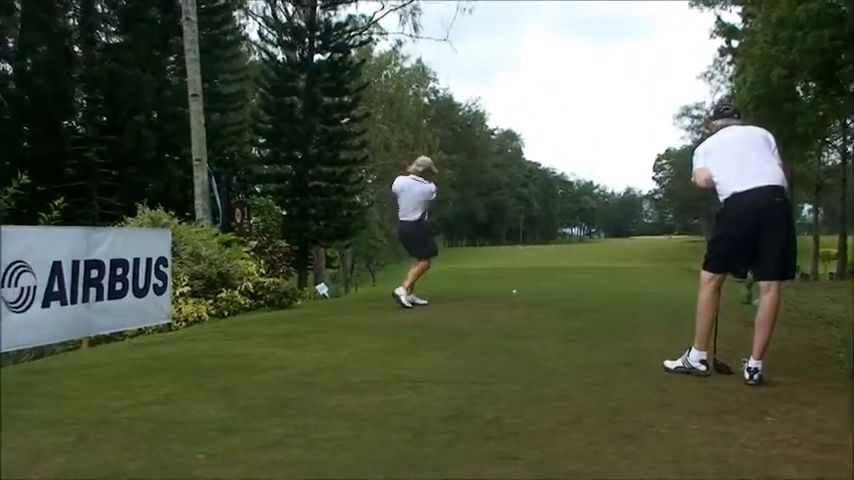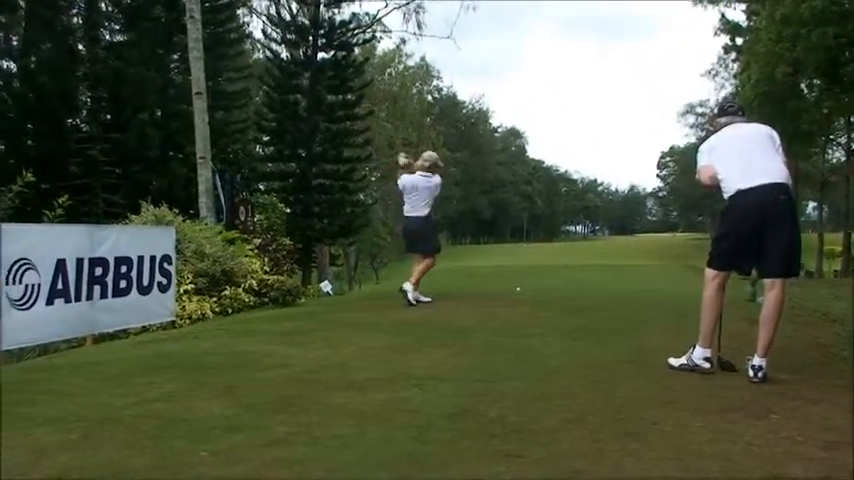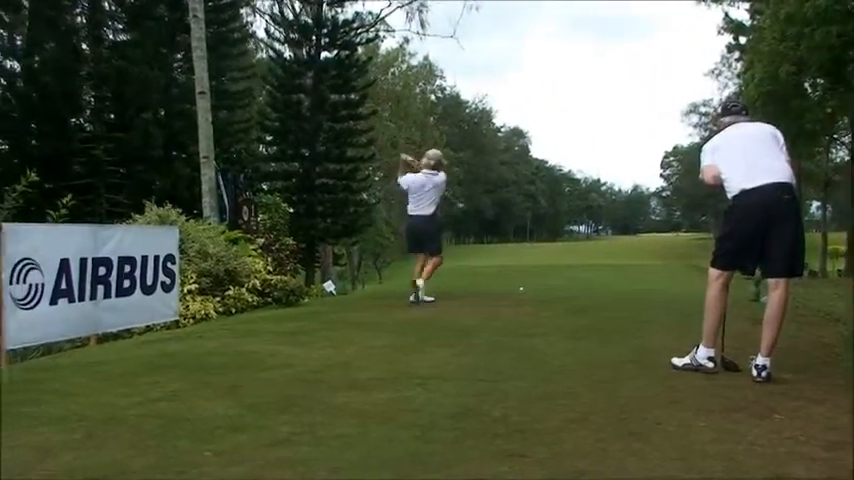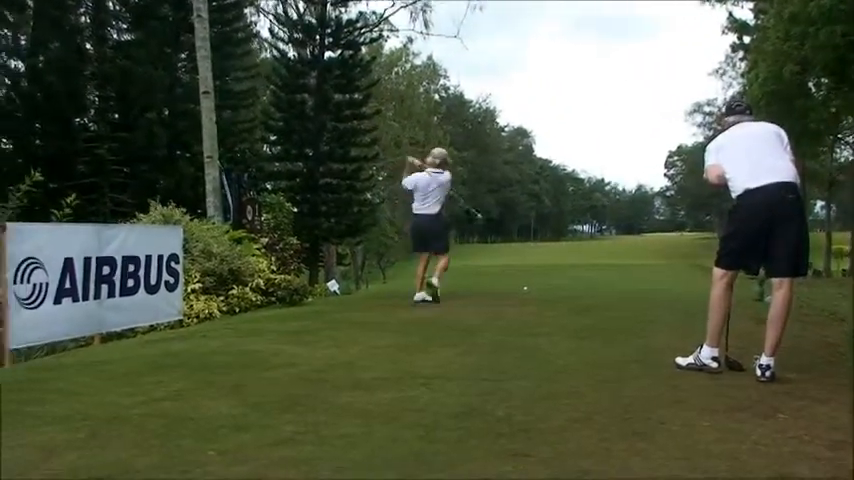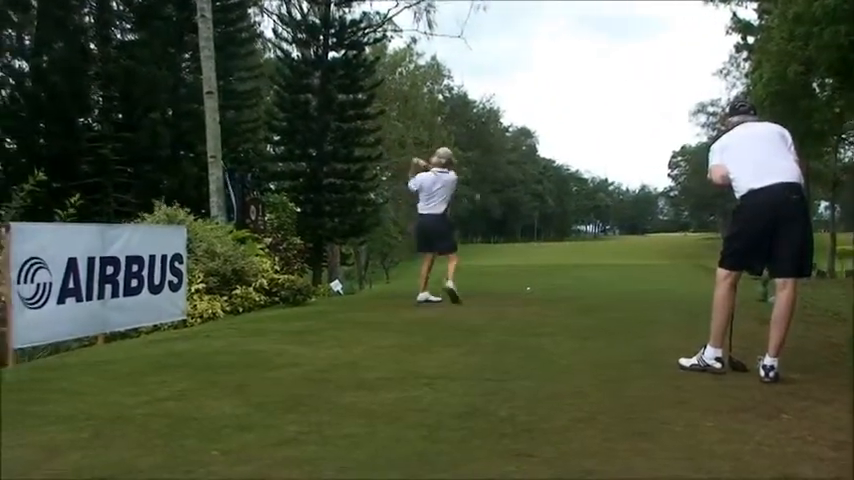
dt=0.1s
person 1, frame 1
left shoulder: (706, 145)
right shoulder: (762, 133)
left elbow: (703, 180)
right elbow: (780, 171)
left hip: (738, 204)
right hip: (775, 199)
left knee: (710, 278)
right knee: (771, 285)
left ankle: (697, 357)
right ankle: (754, 366)
person 1, frame 2
left shoulder: (710, 143)
right shoulder: (766, 130)
left elbow: (707, 177)
right elbow: (784, 168)
left hip: (743, 201)
right hip: (780, 196)
left knee: (715, 275)
right knee: (775, 282)
left ankle: (701, 355)
right ankle: (759, 363)
person 1, frame 3
left shoulder: (714, 142)
right shoulder: (769, 130)
left elbow: (711, 177)
right elbow: (788, 167)
left hip: (747, 201)
right hip: (784, 196)
left knee: (718, 275)
right knee: (779, 282)
left ankle: (705, 355)
right ankle: (762, 363)
person 1, frame 4
left shoulder: (718, 142)
right shoulder: (774, 129)
left elbow: (715, 177)
right elbow: (793, 167)
left hip: (751, 200)
right hip: (788, 195)
left knee: (722, 275)
right knee: (783, 281)
left ankle: (709, 354)
right ankle: (766, 362)
person 1, frame 5
left shoulder: (722, 142)
right shoulder: (778, 130)
left elbow: (719, 177)
right elbow: (797, 167)
left hip: (755, 201)
right hip: (792, 195)
left knee: (726, 275)
right knee: (787, 282)
left ankle: (713, 355)
right ankle: (770, 363)
person 2, frame 1
left shoulder: (401, 181)
right shoulder: (429, 188)
left elbow: (395, 189)
left wrist: (410, 172)
left hip: (404, 226)
right hip: (417, 227)
left knee: (418, 261)
right knee: (424, 262)
left ankle: (409, 295)
right ankle: (403, 289)
person 2, frame 2
left shoulder: (407, 179)
right shoulder: (436, 181)
left elbow: (400, 181)
left wrist: (404, 166)
right wrist: (410, 165)
left hip: (408, 222)
right hip: (424, 223)
left knee: (419, 258)
right knee: (429, 259)
left ankle: (415, 294)
right ankle: (409, 285)
person 2, frame 3
left shoulder: (411, 178)
right shoulder: (441, 178)
left elbow: (400, 180)
left wrist: (403, 163)
right wrist: (413, 163)
left hip: (412, 221)
right hip: (429, 222)
left knee: (421, 257)
right knee: (436, 258)
left ankle: (416, 292)
right ankle: (420, 281)
person 2, frame 4
left shoulder: (416, 177)
right shoulder: (446, 178)
left elbow: (405, 183)
left wrist: (409, 166)
right wrist: (420, 165)
left hip: (418, 220)
right hip: (435, 221)
left knee: (424, 257)
right knee: (444, 256)
left ankle: (420, 292)
right ankle: (434, 279)
person 2, frame 5
left shoulder: (422, 178)
right shoulder: (452, 178)
left elbow: (411, 185)
left wrist: (414, 167)
right wrist: (427, 166)
left hip: (423, 220)
right hip: (440, 221)
left knee: (428, 257)
right knee: (452, 256)
left ankle: (423, 293)
right ankle: (450, 283)
